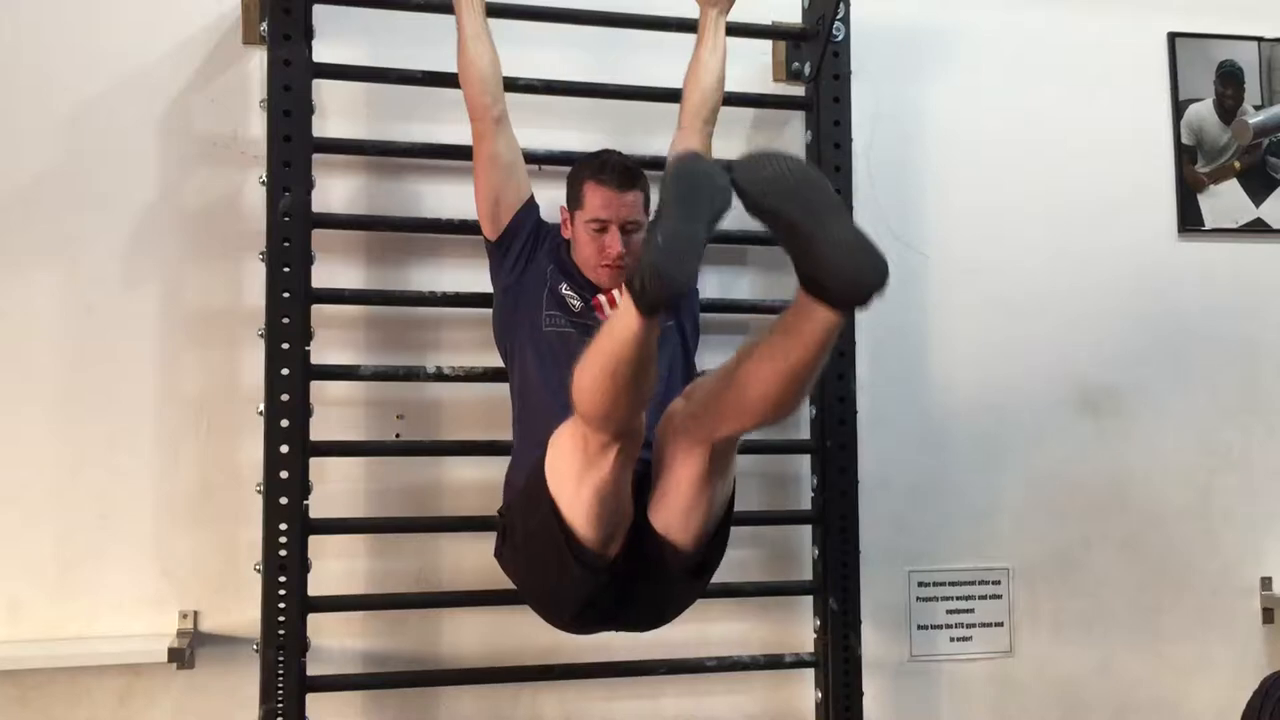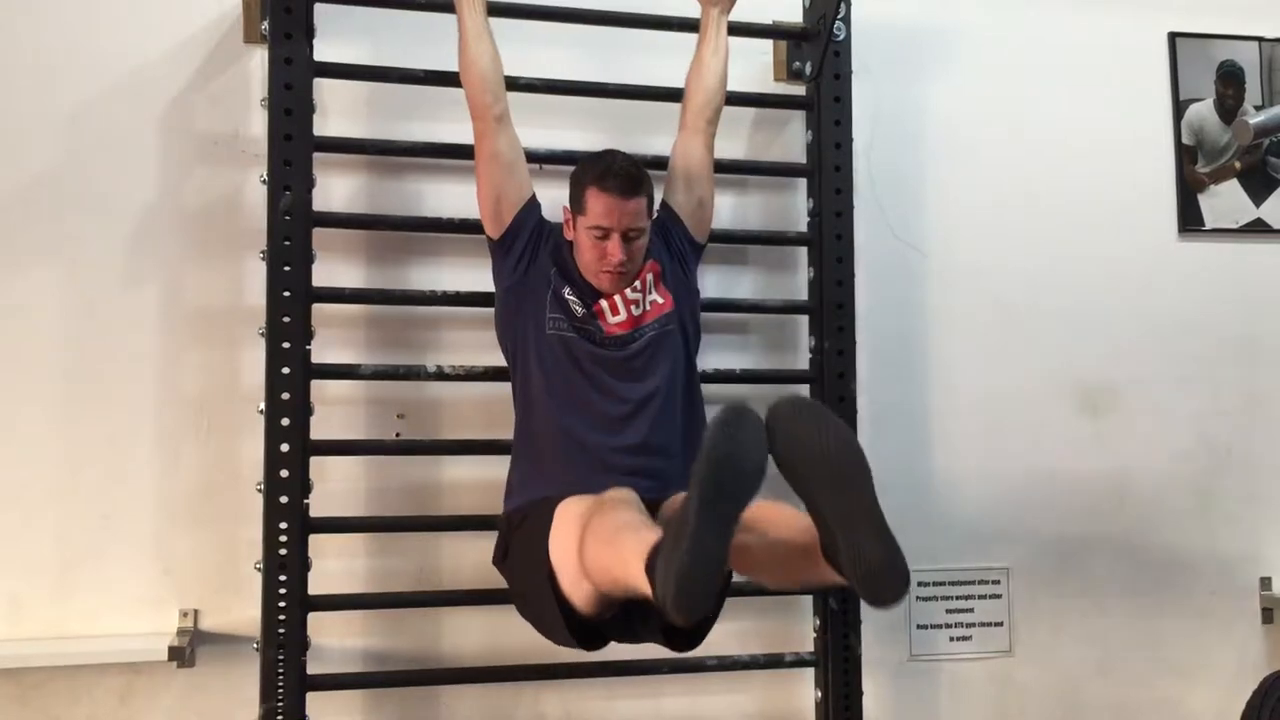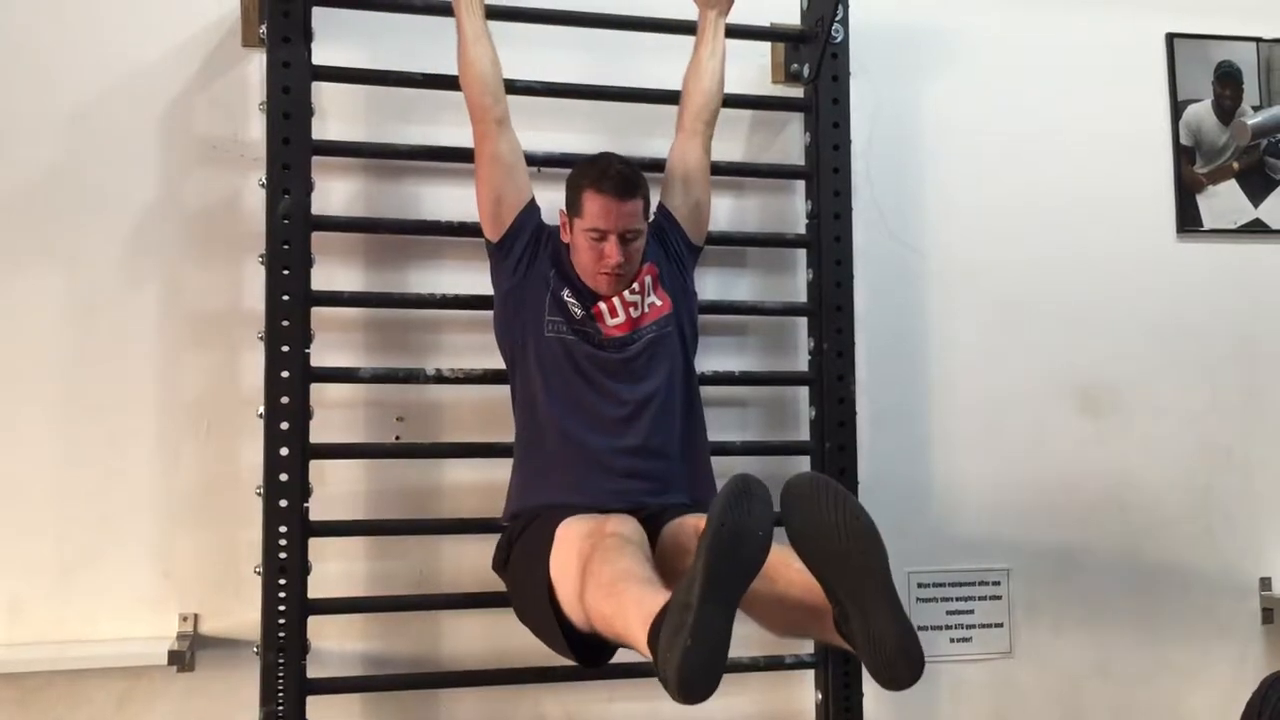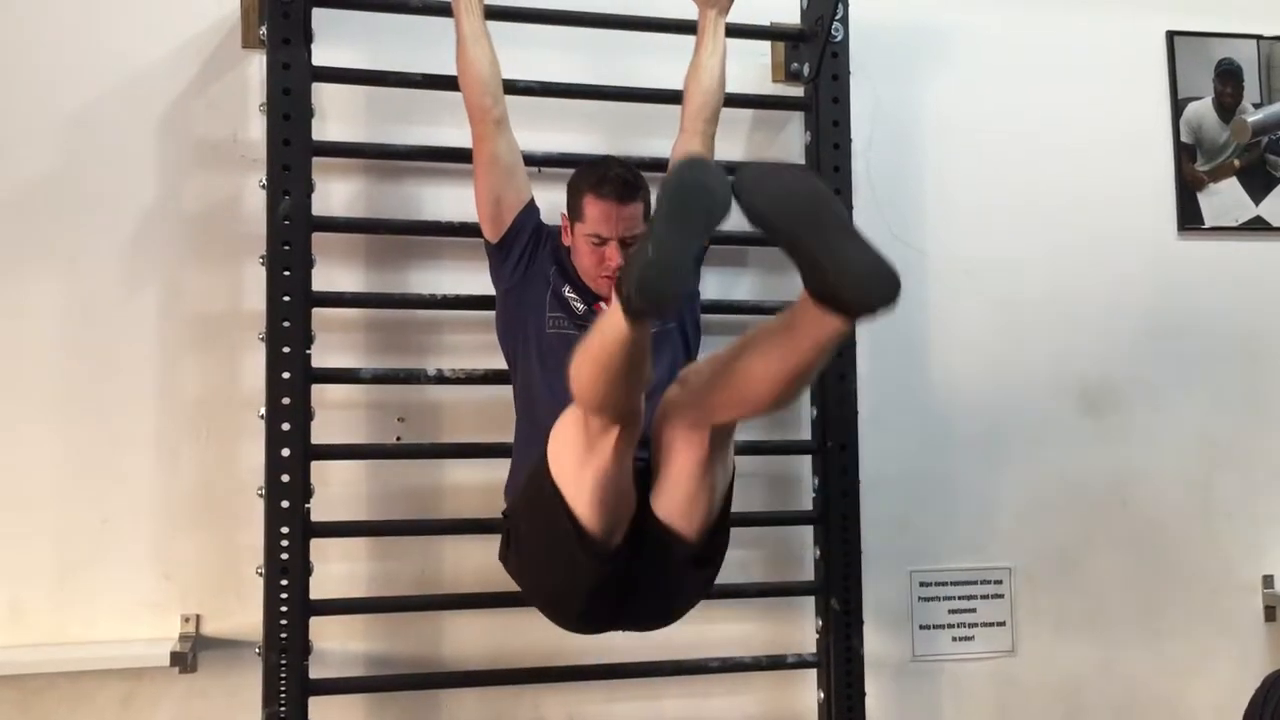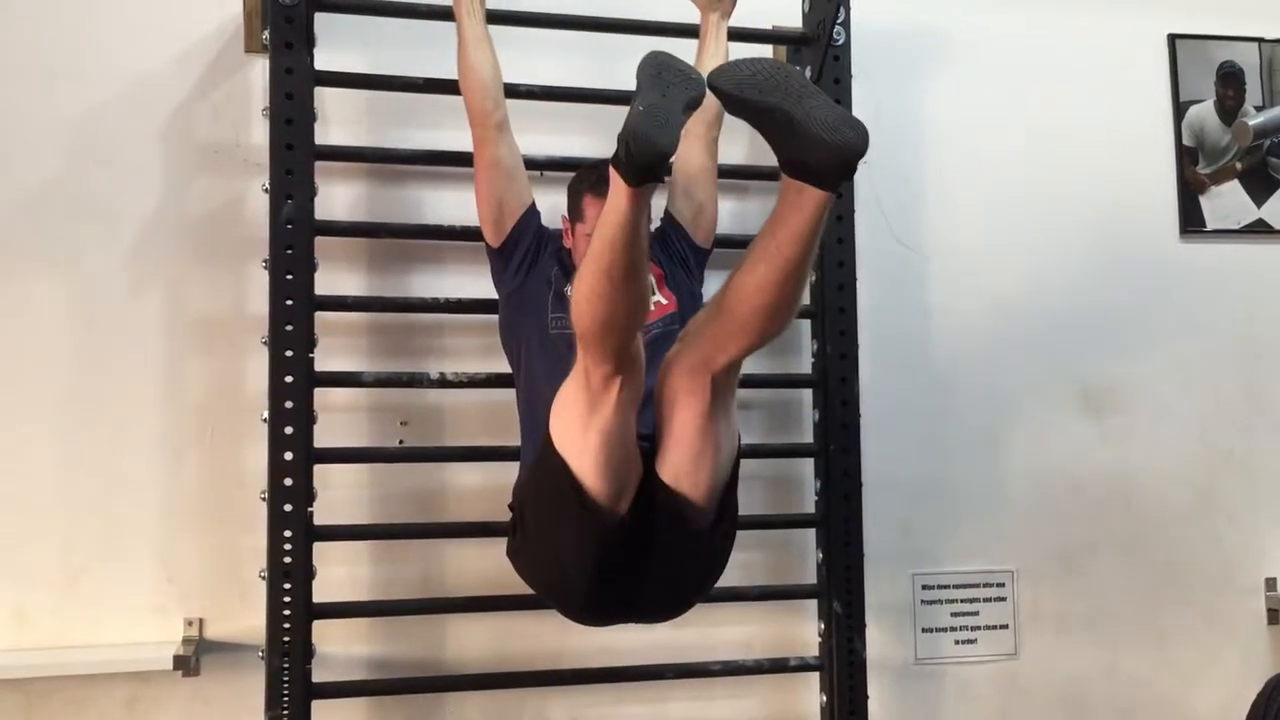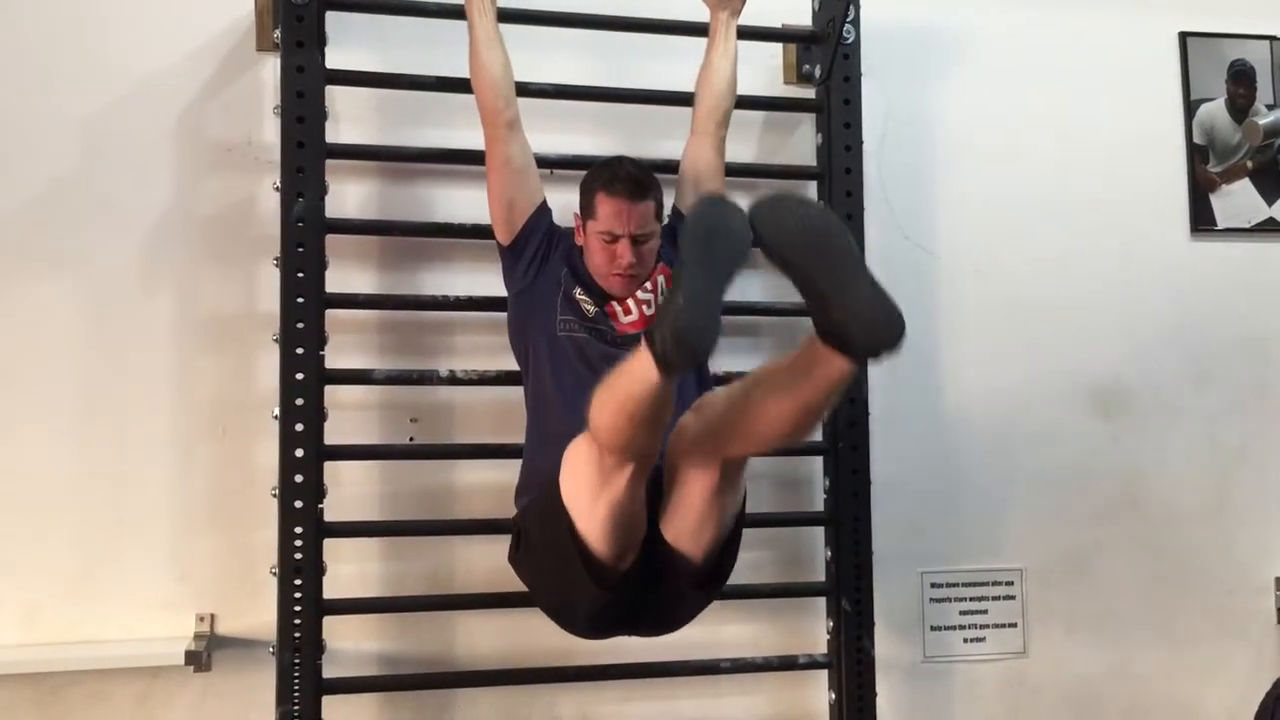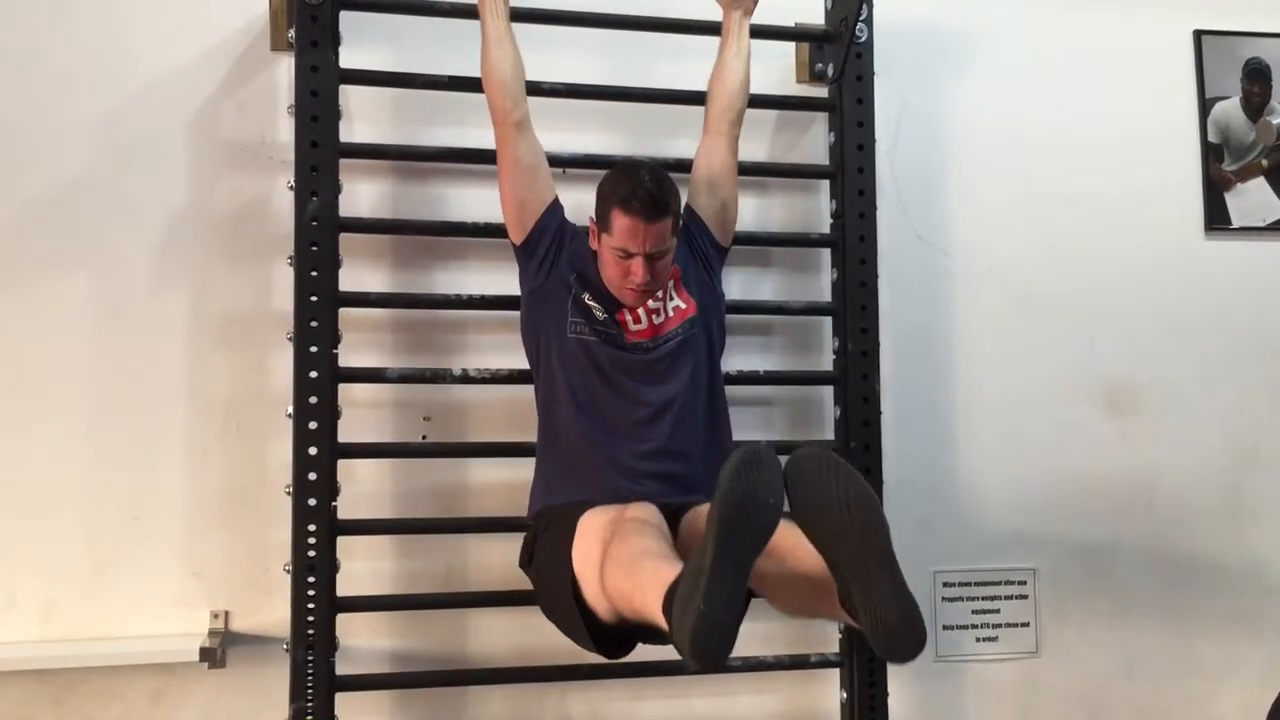
dt=0.7s
person 1, frame 1
left shoulder: (667, 262)
right shoulder: (530, 267)
left elbow: (695, 129)
right elbow: (489, 120)
left hip: (664, 553)
right hip: (565, 552)
left knee: (701, 417)
right knee: (610, 418)
left ankle: (830, 288)
right ankle: (654, 287)
person 1, frame 2
left shoulder: (670, 261)
right shoulder: (531, 266)
left elbow: (698, 126)
right elbow: (492, 120)
left hip: (669, 518)
right hip: (558, 534)
left knee: (710, 516)
right knee: (613, 513)
left ankle: (843, 551)
right ankle: (680, 566)
person 1, frame 3
left shoulder: (668, 266)
right shoulder: (529, 271)
left elbow: (694, 132)
right elbow: (491, 124)
left hip: (668, 527)
right hip: (558, 538)
left knee: (710, 545)
right knee: (611, 543)
left ankle: (853, 617)
right ankle: (674, 631)
person 1, frame 4
left shoulder: (670, 267)
right shoulder: (530, 270)
left elbow: (697, 132)
right elbow: (489, 124)
left hip: (669, 559)
right hip: (568, 554)
left knee: (694, 399)
right knee: (607, 402)
left ankle: (834, 297)
right ankle: (640, 302)
person 1, frame 5
left shoulder: (674, 264)
right shoulder: (531, 268)
left elbow: (702, 133)
right elbow: (490, 127)
left hip: (678, 545)
right hip: (576, 546)
left knee: (703, 354)
right knee: (609, 354)
person 1, frame 6
left shoulder: (679, 261)
right shoulder: (542, 270)
left elbow: (710, 130)
right elbow: (502, 126)
left hip: (680, 563)
right hip: (575, 553)
left knee: (708, 424)
right knee: (617, 412)
left ankle: (843, 337)
right ankle: (674, 344)
person 1, frame 7
left shoulder: (697, 266)
right shoulder: (555, 270)
left elbow: (722, 128)
right elbow: (512, 124)
left hip: (693, 526)
right hip: (582, 541)
left knee: (746, 533)
right knee: (634, 529)
left ankle: (860, 590)
right ankle: (692, 600)
